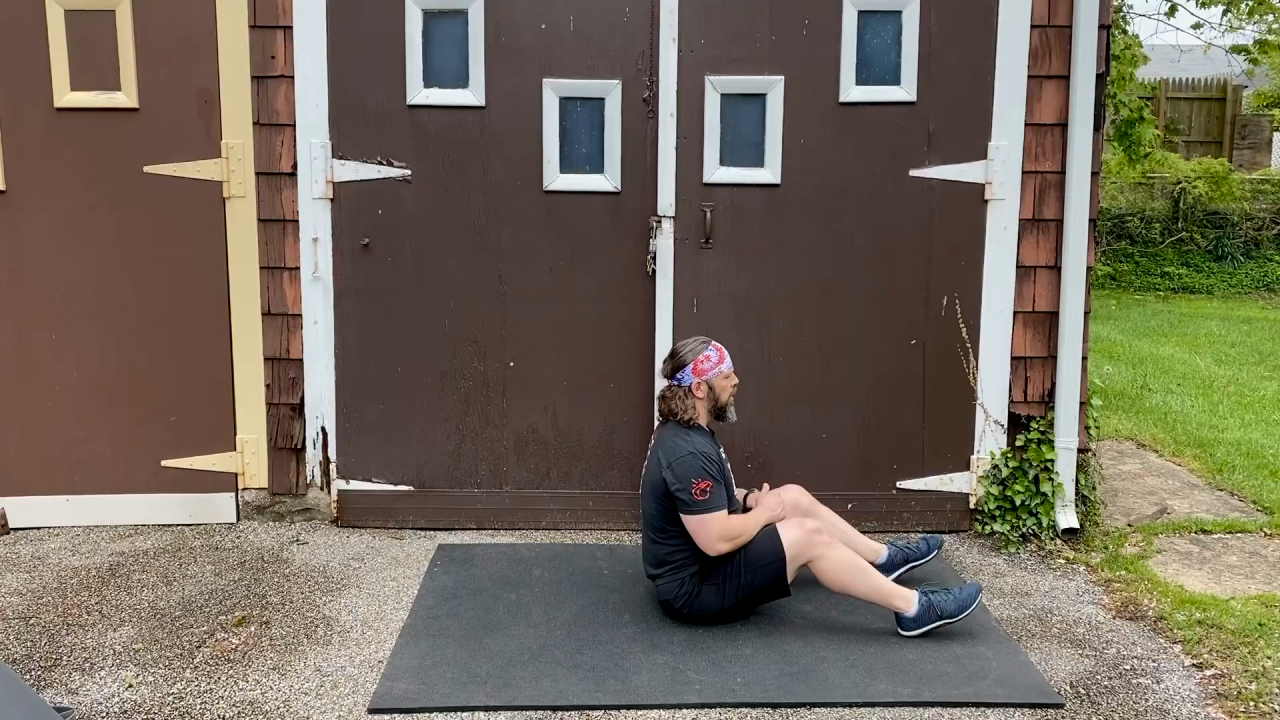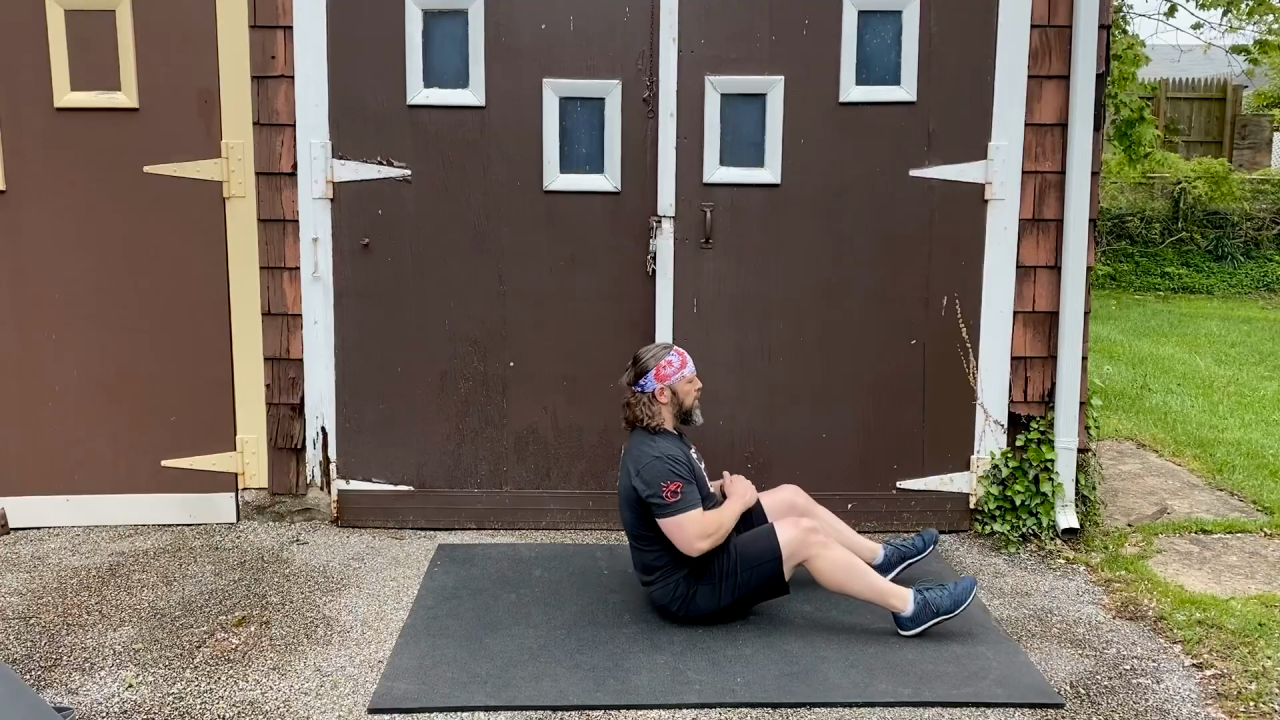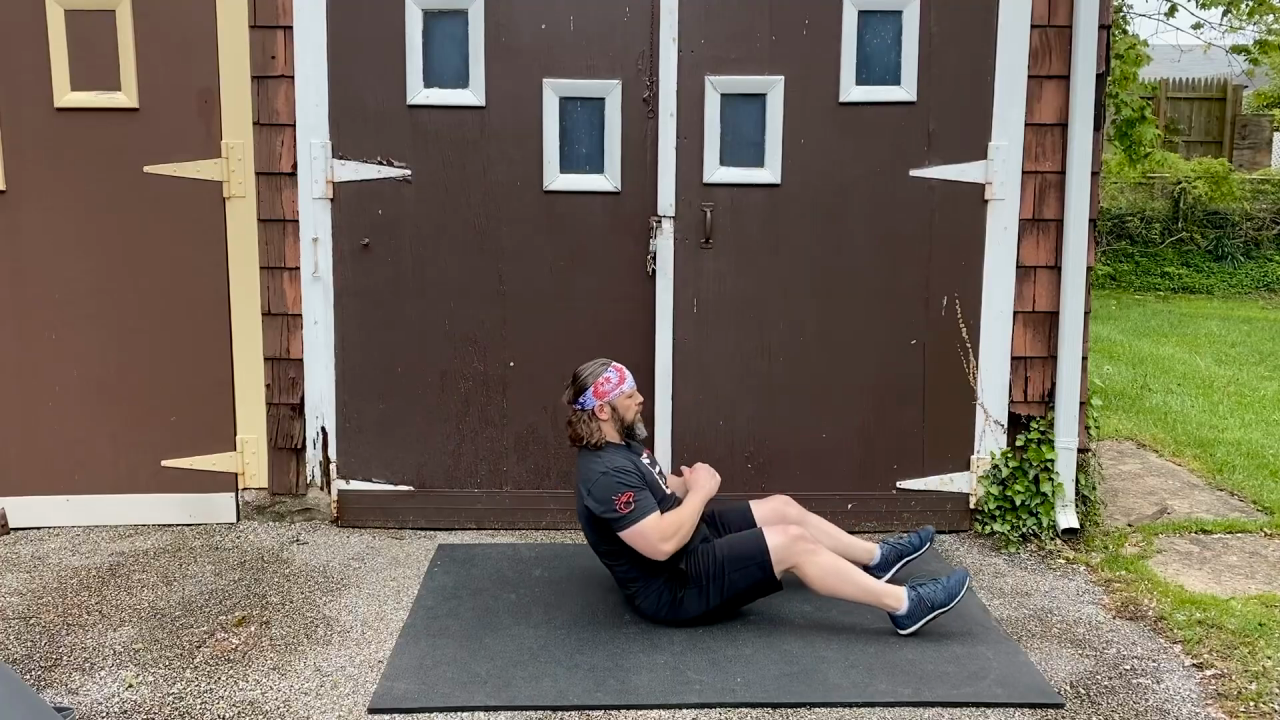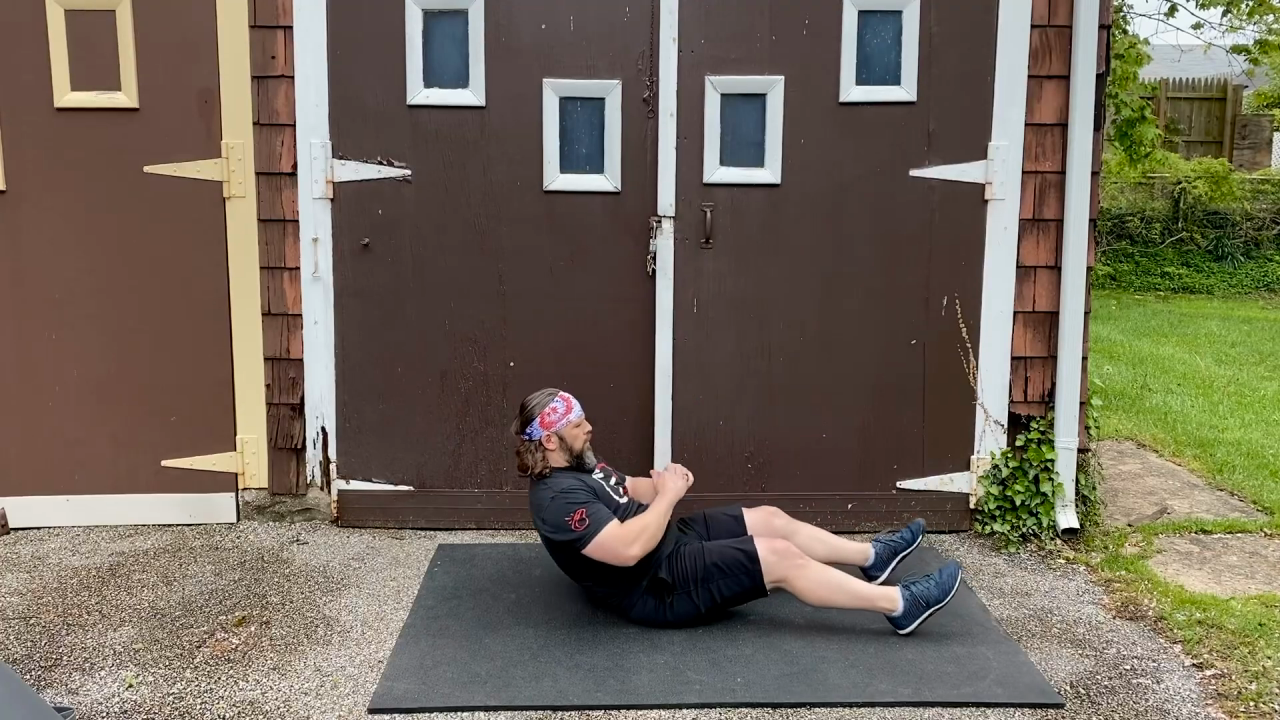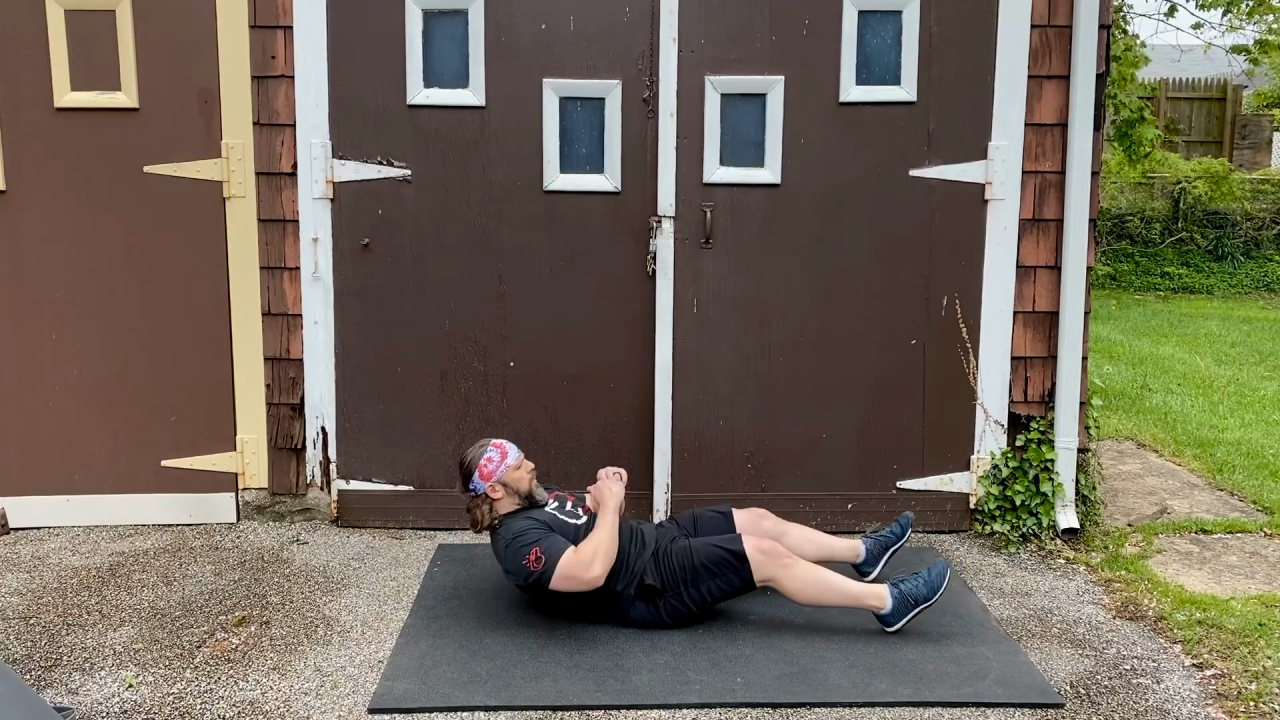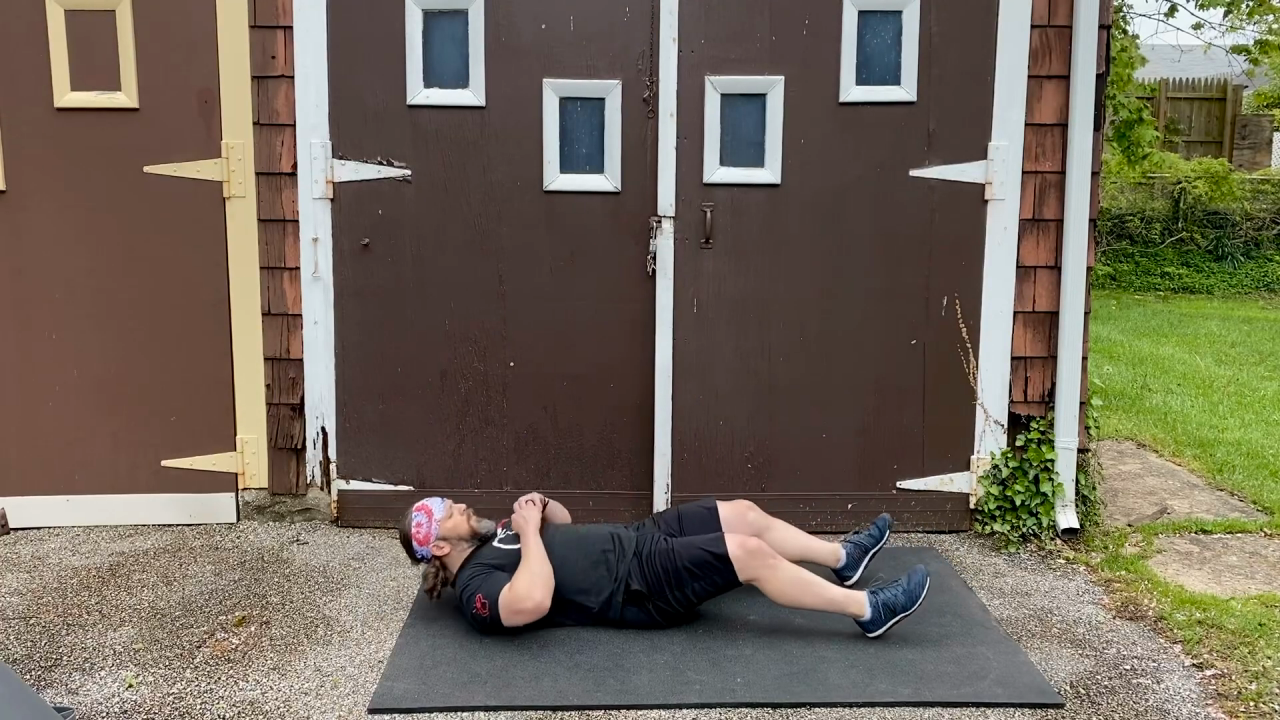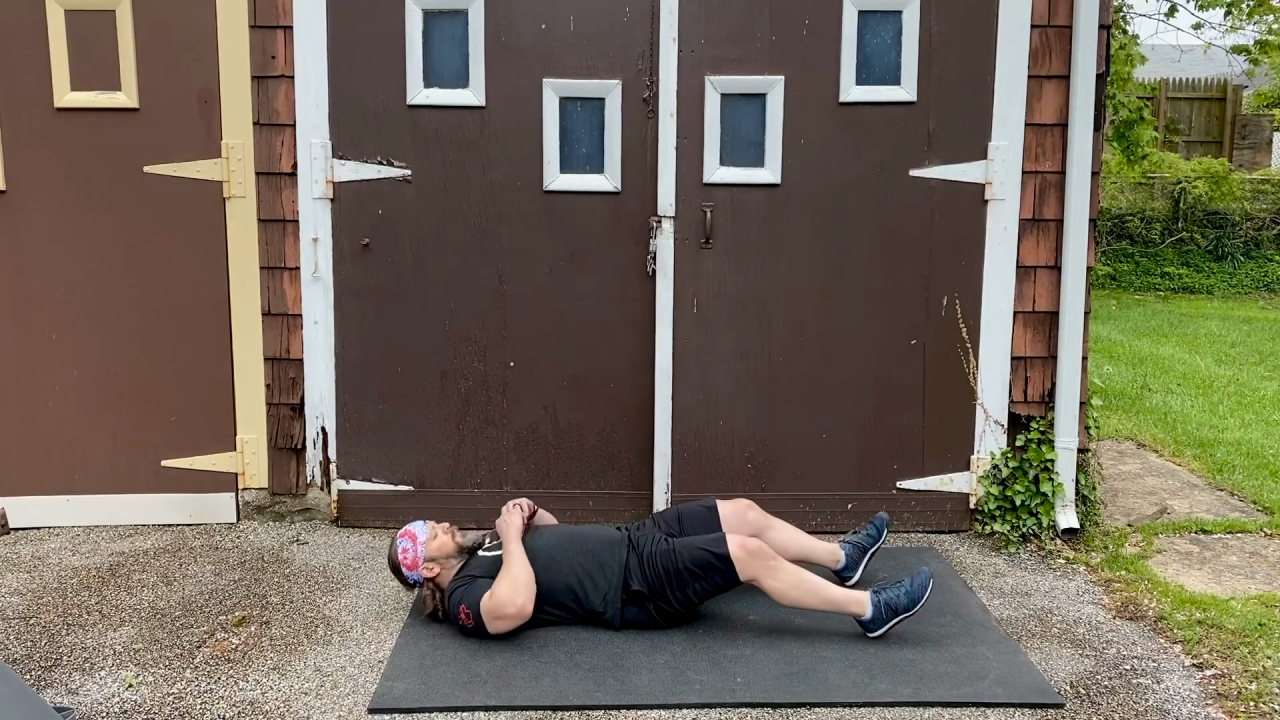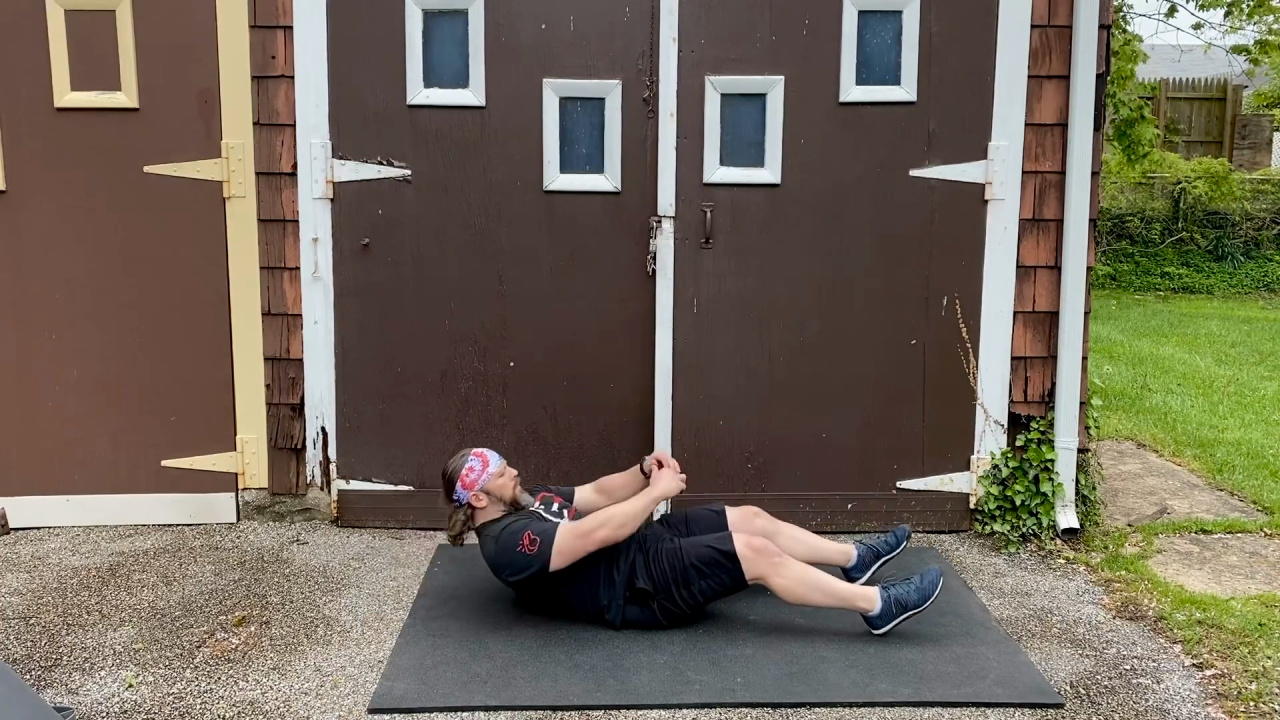
dt=0.3s
person 1, frame 1
left shoulder: (683, 431)
right shoulder: (689, 453)
right elbow: (716, 542)
left wrist: (745, 499)
right wrist: (763, 514)
left hip: (701, 561)
right hip: (695, 587)
left knee: (794, 497)
right knee: (810, 534)
left ankle: (884, 557)
right ankle: (913, 608)
person 1, frame 2
left shoulder: (657, 435)
right shoulder: (657, 459)
right elbow: (696, 541)
left wrist: (720, 490)
right wrist: (738, 501)
left hip: (695, 565)
right hip: (687, 588)
left knee: (791, 497)
right knee: (805, 534)
left ankle: (881, 557)
right ankle: (909, 608)
person 1, frame 3
left shoulder: (619, 446)
right shoulder: (606, 474)
right elbow: (662, 543)
left wrist: (688, 482)
right wrist: (701, 491)
left hip: (692, 545)
right hip: (673, 588)
left knee: (783, 508)
right knee: (793, 541)
left ankle: (877, 558)
right ankle: (903, 605)
person 1, frame 4
left shoulder: (577, 466)
right shoulder: (558, 498)
left elbow: (629, 492)
right elbow: (628, 549)
left wrist: (660, 482)
right wrist: (669, 495)
left hip: (672, 545)
right hip: (656, 589)
left knee: (771, 519)
right knee: (780, 556)
left ankle: (872, 558)
right ankle: (898, 606)
person 1, frame 5
left shoulder: (534, 503)
right shoulder: (520, 541)
left elbow: (598, 514)
right elbow: (592, 571)
left wrist: (606, 490)
right wrist: (611, 502)
left hip: (657, 542)
right hip: (652, 590)
left knee: (762, 519)
right knee: (768, 556)
left ankle: (863, 555)
right ankle: (885, 603)
person 1, frame 6
left shoulder: (490, 538)
right shoulder: (475, 584)
left elbow: (563, 527)
right elbow: (535, 600)
left wrist: (542, 511)
right wrist: (531, 533)
left hip: (635, 541)
right hip: (636, 588)
left knee: (743, 512)
right knee: (751, 553)
left ankle: (842, 557)
right ankle: (866, 609)
person 1, frame 7
left shoulder: (480, 549)
right shoulder: (466, 595)
left elbow: (550, 534)
right elbow: (517, 605)
left wrist: (527, 518)
right wrist: (514, 533)
left hip: (631, 542)
right hip: (633, 588)
left knee: (742, 512)
right knee: (751, 554)
left ankle: (841, 558)
right ankle: (868, 610)
person 1, frame 8
left shoulder: (522, 506)
right shoulder: (508, 544)
left elbow: (602, 499)
right elbow: (599, 533)
left wrist: (643, 471)
right wrist: (656, 492)
left hip: (648, 544)
right hip: (642, 590)
left knee: (752, 518)
right knee: (759, 553)
left ankle: (854, 558)
right ankle: (876, 605)
